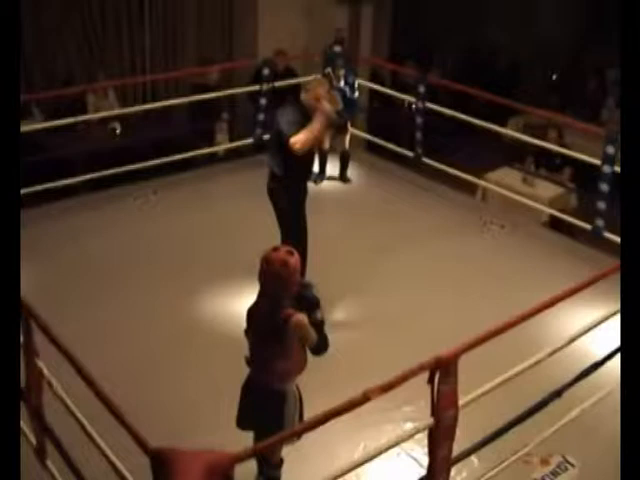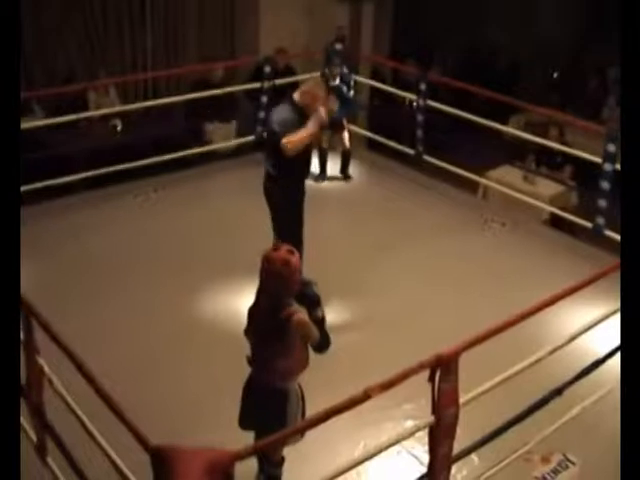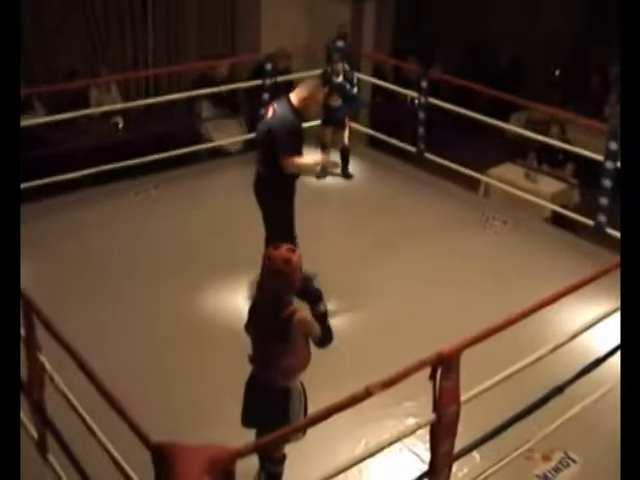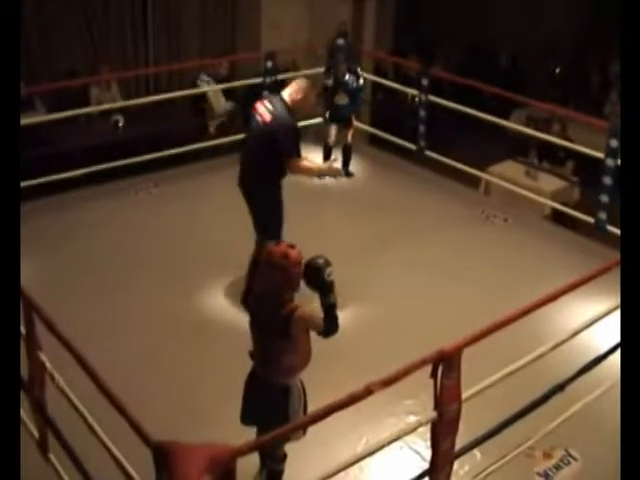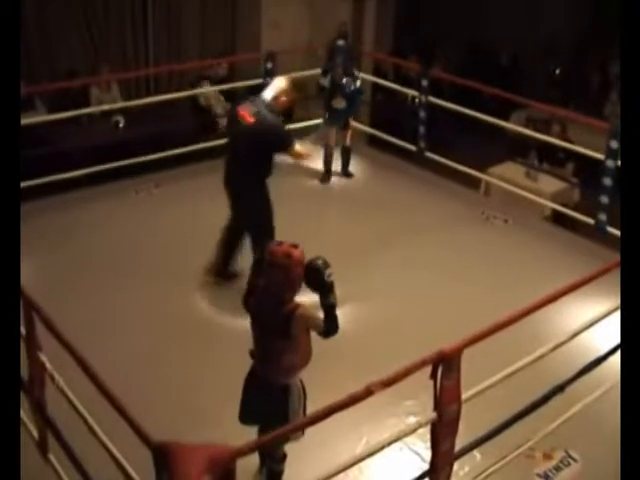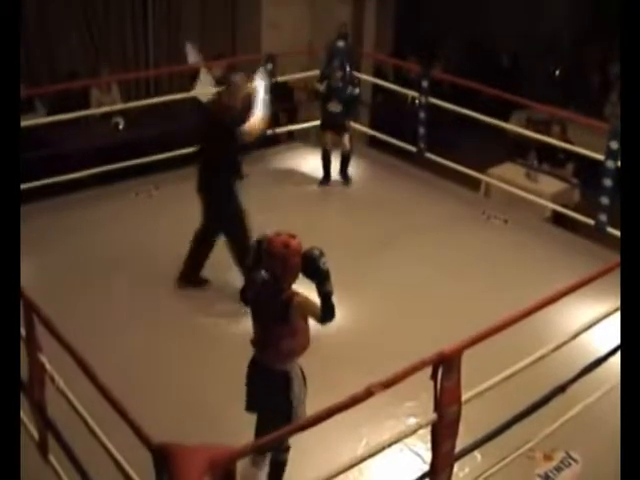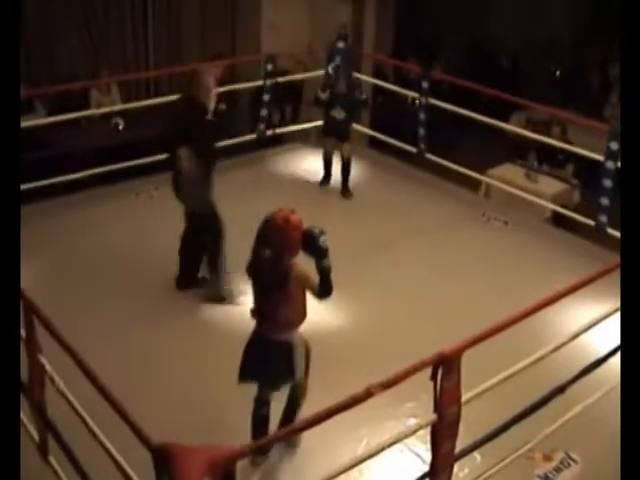
dt=0.3s
person 1, frame 1
left shoulder: (255, 309)
right shoulder: (295, 322)
right elbow: (320, 347)
right wrist: (315, 314)
left hip: (256, 384)
right hip: (281, 392)
left knee: (261, 436)
right knee: (273, 446)
person 1, frame 2
left shoulder: (256, 308)
right shoulder: (297, 320)
right elbow: (322, 345)
right wrist: (315, 311)
left hip: (258, 383)
right hip: (283, 390)
left knee: (263, 434)
right knee: (276, 445)
person 1, frame 3
left shoulder: (258, 306)
right shoulder: (298, 319)
right elbow: (324, 340)
left wrist: (262, 292)
left hip: (259, 381)
right hip: (284, 389)
left knee: (264, 433)
right knee: (277, 444)
person 1, frame 4
left shoulder: (256, 301)
right shoulder: (298, 315)
right elbow: (330, 328)
left wrist: (261, 267)
right wrist: (327, 293)
left hip: (259, 378)
right hip: (284, 386)
left knee: (264, 430)
right knee: (278, 441)
person 1, frame 5
left shoulder: (258, 300)
right shoulder: (299, 315)
right elbow: (330, 329)
left wrist: (259, 269)
right wrist: (327, 294)
left hip: (259, 378)
right hip: (284, 386)
left knee: (265, 427)
right knee: (277, 441)
person 1, frame 6
left shoulder: (257, 289)
right shoulder: (297, 302)
right elbow: (327, 316)
left wrist: (256, 260)
right wrist: (323, 282)
left hip: (260, 366)
right hip: (285, 373)
left knee: (265, 415)
right knee: (282, 432)
left ankle: (259, 454)
person 1, frame 7
left shoulder: (260, 263)
right shoulder: (295, 273)
right elbow: (324, 291)
left wrist: (261, 238)
right wrist: (322, 259)
left hip: (262, 337)
right hip: (287, 341)
left knee: (264, 392)
right knee: (299, 382)
left ankle: (259, 447)
right ankle: (287, 428)
person 2, frame 1
left shoulder: (305, 112)
right shoulder: (288, 114)
right elbow: (298, 146)
left wrist: (329, 116)
right wrist: (320, 120)
left hip: (295, 183)
right hip: (283, 186)
left knee: (294, 236)
right knee: (295, 238)
person 2, frame 2
left shoulder: (300, 111)
right shoulder: (283, 115)
right elbow: (289, 147)
left wrist: (322, 117)
right wrist: (315, 123)
left hip: (293, 183)
right hip: (281, 186)
left knee: (293, 234)
right knee: (289, 238)
person 2, frame 3
left shoulder: (281, 106)
right shoulder: (286, 121)
right elbow: (289, 165)
right wrist: (320, 162)
left hip: (271, 182)
right hip: (273, 186)
left knee: (285, 236)
right knee: (280, 238)
person 2, frame 4
left shoulder: (267, 101)
right shoulder: (286, 123)
right elbow: (294, 165)
right wrist: (325, 169)
left hip: (250, 179)
right hip: (262, 185)
left knee: (267, 232)
right knee: (269, 236)
person 2, frame 5
left shoulder: (244, 106)
right shoulder: (271, 123)
left elbow: (229, 125)
right elbow: (296, 152)
left hip: (233, 179)
right hip: (251, 185)
left knee: (238, 223)
right knee: (263, 236)
left ankle: (220, 268)
person 2, frame 6
left shoulder: (212, 108)
right shoulder: (223, 118)
right elbow: (251, 130)
right wrist: (261, 91)
left hip: (209, 181)
right hip: (220, 185)
left knee: (210, 228)
right knee: (239, 237)
left ankle: (189, 275)
person 2, frame 7
left shoulder: (199, 107)
right shoulder: (185, 114)
right elbow: (182, 155)
right wrist: (192, 187)
left hip: (198, 180)
right hip: (192, 182)
left knee: (196, 228)
right knee: (212, 229)
left ankle: (186, 277)
right ankle: (214, 287)
person 3, frame 1
left shoulder: (350, 81)
left elbow: (353, 100)
left hip: (343, 120)
left knee: (344, 149)
right knee: (324, 147)
left ankle: (343, 173)
right ankle: (321, 173)
person 3, frame 2
left shoulder: (346, 80)
right shoulder: (324, 80)
left elbow: (349, 99)
left hip: (340, 118)
left knee: (346, 147)
right knee: (323, 146)
left ankle: (345, 170)
right ankle: (322, 172)
person 3, frame 3
left shoulder: (348, 77)
right shoulder: (327, 77)
left elbow: (353, 97)
right elbow: (322, 96)
left hip: (342, 115)
right hip: (329, 115)
left knee: (344, 144)
right knee: (326, 143)
left ankle: (345, 169)
right ankle: (324, 168)
person 3, frame 4
left shoulder: (353, 76)
right shoulder: (332, 76)
left elbow: (359, 91)
right elbow: (326, 92)
left hip: (348, 114)
right hip: (334, 113)
left knee: (347, 142)
right knee: (329, 141)
left ankle: (346, 167)
person 3, frame 5
left shoulder: (350, 81)
right shoulder: (329, 79)
left elbow: (358, 93)
right elbow: (322, 86)
left hip: (345, 117)
right hip: (332, 117)
left knee: (346, 144)
right knee: (329, 145)
left ankle: (345, 168)
right ankle: (327, 171)
person 3, frame 6
left shoulder: (347, 86)
right shoulder: (326, 84)
left elbow: (354, 101)
right elbow: (318, 93)
left wrist: (354, 87)
right wrist: (323, 79)
left hip: (342, 121)
right hip: (327, 121)
left knee: (346, 149)
right knee: (326, 148)
left ankle: (344, 172)
right ankle: (326, 175)
person 3, frame 7
left shoulder: (352, 93)
right shoulder: (330, 91)
left elbow: (363, 103)
right elbow: (319, 101)
right wrist: (325, 88)
left hip: (345, 129)
right hip: (330, 127)
left knee: (346, 157)
right knee: (327, 152)
left ankle: (345, 186)
right ankle: (327, 175)
